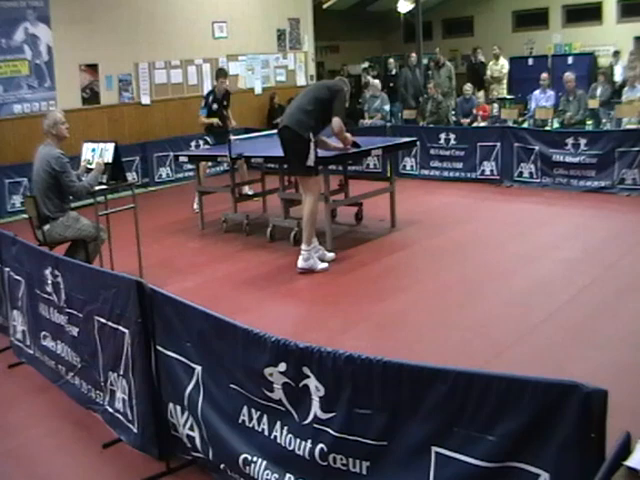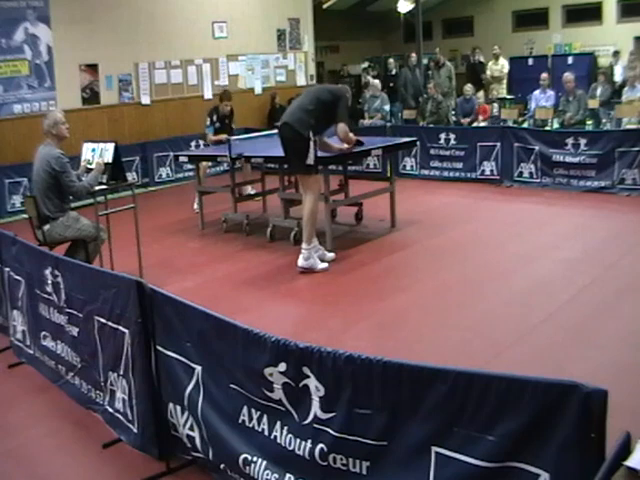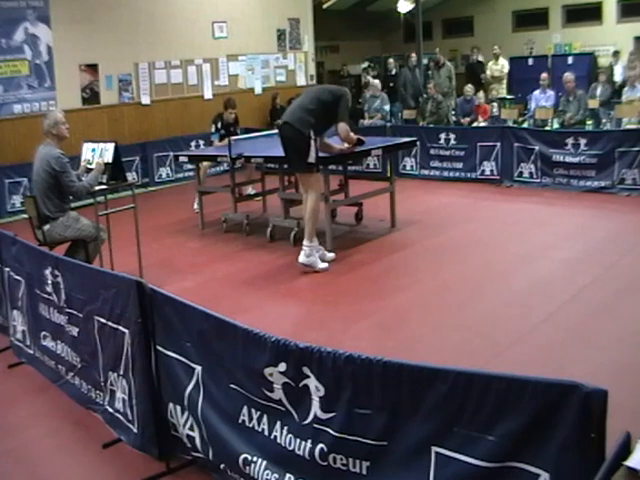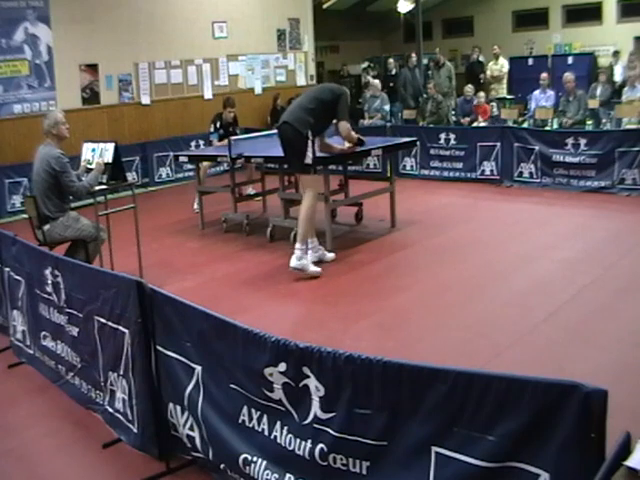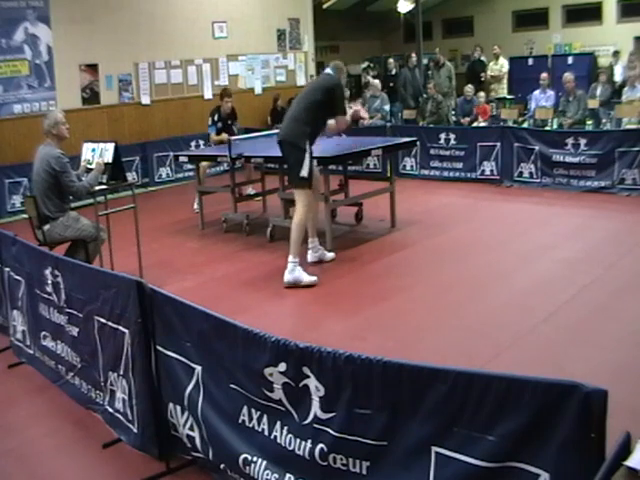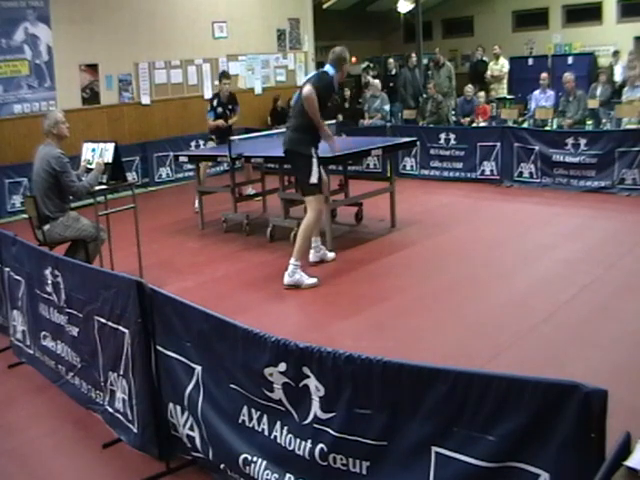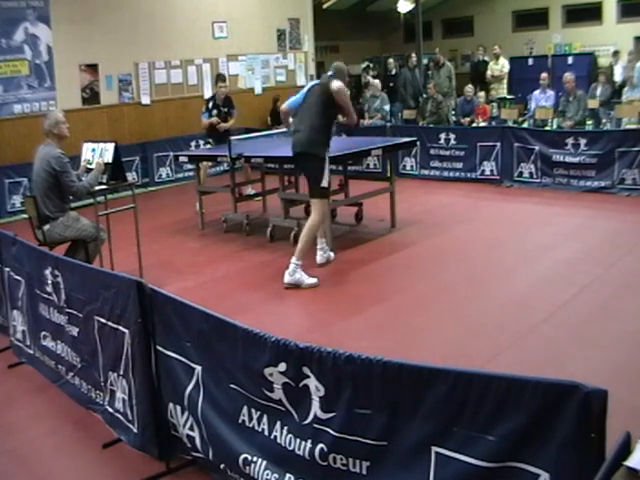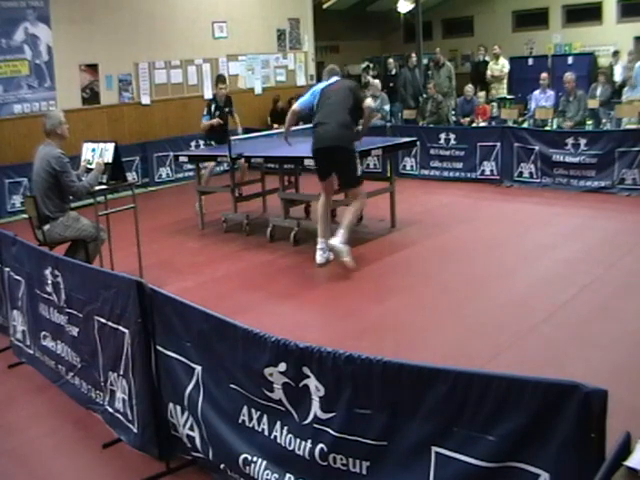
dt=0.3s
person 1, frame 1
left shoulder: (321, 90)
right shoulder: (340, 90)
left elbow: (316, 138)
right elbow: (337, 127)
left wrist: (337, 146)
right wrist: (346, 139)
left hip: (286, 129)
right hip: (299, 131)
left knee: (308, 190)
right knee: (312, 192)
left ankle: (313, 247)
right ankle: (306, 256)
person 1, frame 2
left shoulder: (324, 94)
right shoulder: (342, 95)
left elbow: (319, 142)
right elbow: (342, 133)
left wrist: (341, 148)
right wrist: (351, 139)
left hip: (287, 127)
right hip: (299, 130)
left knee: (308, 190)
right knee: (312, 190)
left ankle: (313, 247)
right ankle: (306, 255)
person 1, frame 3
left shoulder: (323, 95)
right shoulder: (342, 95)
left elbow: (320, 143)
right elbow: (343, 133)
left wrist: (341, 149)
right wrist: (353, 139)
left hip: (287, 127)
right hip: (299, 129)
left knee: (307, 190)
right knee: (314, 190)
left ankle: (314, 247)
right ankle: (307, 252)
person 1, frame 4
left shoulder: (323, 95)
right shoulder: (341, 93)
left elbow: (320, 144)
right elbow: (344, 131)
left wrist: (342, 149)
right wrist: (354, 138)
left hip: (286, 127)
right hip: (298, 129)
left knee: (309, 189)
right knee: (311, 191)
left ankle: (313, 248)
right ankle: (299, 255)
person 1, frame 5
left shoulder: (319, 82)
right shoulder: (336, 84)
left elbow: (324, 120)
right elbow: (339, 126)
left wrist: (346, 114)
right wrist: (349, 116)
left hip: (290, 136)
right hip: (297, 139)
left knee: (314, 185)
right knee: (304, 203)
left ankle: (314, 248)
right ankle: (293, 269)
person 1, frame 6
left shoulder: (319, 77)
right shoulder: (327, 79)
left elbow: (295, 103)
right elbow: (307, 94)
right wrist: (322, 128)
left hip: (296, 142)
right hip: (302, 146)
left knee: (323, 186)
right knee: (315, 209)
left ankle: (316, 249)
right ankle: (293, 271)
person 1, frame 7
left shoulder: (311, 86)
right shoulder: (337, 82)
left elbow: (285, 108)
right elbow: (338, 89)
left wrist: (288, 125)
right wrist: (351, 116)
left hip: (298, 146)
right hip: (314, 146)
left knee: (321, 194)
right knee: (319, 209)
left ankle: (323, 248)
right ankle: (294, 270)
person 1, frame 8
left shoulder: (318, 89)
right shoulder: (351, 86)
left elbow: (294, 110)
right elbow: (369, 106)
left wrist: (286, 132)
right wrist: (362, 129)
left hip: (319, 142)
right hip: (342, 141)
left knee: (327, 193)
right knee: (358, 198)
left ankle: (322, 248)
right ankle: (340, 239)
person 2, frame 1
left shoulder: (43, 151)
right shoulder: (56, 156)
right elbow: (78, 192)
left wrist: (81, 171)
right wrist: (96, 172)
left hip: (46, 220)
right hip: (55, 224)
left knee: (88, 230)
right knee: (99, 233)
person 2, frame 2
left shoulder: (43, 151)
right shoulder: (56, 156)
right elbow: (78, 192)
left wrist: (81, 172)
right wrist: (96, 172)
left hip: (45, 221)
right hip: (54, 224)
left knee: (87, 230)
right knee: (98, 233)
person 2, frame 3
left shoulder: (43, 151)
right shoulder: (56, 156)
right elbow: (77, 192)
left wrist: (81, 172)
right wrist: (96, 172)
left hip: (45, 221)
right hip: (55, 224)
left knee: (87, 231)
right knee: (98, 233)
person 2, frame 4
left shoulder: (43, 151)
right shoulder: (56, 156)
right elbow: (77, 192)
left wrist: (81, 172)
right wrist: (96, 172)
left hip: (45, 221)
right hip: (55, 224)
left knee: (87, 230)
right knee: (98, 233)
person 2, frame 5
left shoulder: (43, 151)
right shoulder: (56, 156)
right elbow: (77, 191)
left wrist: (81, 171)
right wrist: (96, 172)
left hip: (45, 220)
right hip: (55, 224)
left knee: (88, 230)
right knee: (98, 233)
person 2, frame 6
left shoulder: (43, 151)
right shoulder: (56, 156)
right elbow: (77, 192)
left wrist: (81, 171)
right wrist: (96, 172)
left hip: (45, 221)
right hip: (54, 224)
left knee: (87, 230)
right knee: (98, 233)
person 2, frame 7
left shoulder: (43, 151)
right shoulder: (56, 156)
right elbow: (77, 191)
left wrist: (81, 171)
right wrist: (96, 172)
left hip: (45, 220)
right hip: (54, 224)
left knee: (88, 230)
right knee: (98, 233)
person 2, frame 8
left shoulder: (43, 150)
right shoulder: (56, 156)
right elbow: (77, 192)
left wrist: (81, 171)
right wrist: (96, 172)
left hip: (45, 220)
right hip: (54, 224)
left knee: (87, 230)
right knee: (98, 233)
person 3, frame 1
left shoulder: (227, 94)
right shoulder: (209, 97)
right elbow: (201, 120)
left wrist: (231, 120)
right wrist: (211, 120)
left hip: (225, 134)
right hip: (211, 135)
left knee: (240, 159)
right knee: (203, 164)
left ankle: (245, 188)
right ankle: (197, 198)
person 3, frame 2
left shoulder: (230, 110)
right shoulder: (212, 114)
right elbow: (209, 139)
left wrist: (231, 132)
right wrist: (220, 137)
left hip: (228, 142)
right hip: (214, 143)
right knee: (204, 165)
left ankle: (247, 188)
right ankle: (198, 199)
person 3, frame 3
left shoulder: (235, 119)
right shoulder: (217, 121)
left elbow: (237, 136)
right elbow: (215, 144)
right wrist: (224, 143)
right knee: (205, 165)
left ankle: (248, 189)
right ankle: (198, 199)
person 3, frame 4
left shoulder: (234, 118)
right shoulder: (216, 121)
left elbow: (237, 136)
right elbow: (214, 144)
right wrist: (224, 142)
right knee: (204, 165)
left ankle: (248, 189)
right ankle: (198, 199)
person 3, frame 5
left shoulder: (232, 111)
right shoulder: (214, 114)
left elbow: (235, 128)
right elbow: (212, 138)
left wrist: (233, 133)
right wrist: (220, 137)
left hip: (229, 143)
right hip: (216, 144)
right knee: (204, 165)
left ankle: (248, 189)
right ankle: (198, 199)
person 3, frame 6
left shoulder: (233, 97)
right shoulder: (213, 100)
right elbow: (209, 125)
left wrist: (230, 121)
right wrist: (217, 123)
left hip: (230, 135)
right hip: (215, 136)
right knee: (205, 162)
left ankle: (248, 189)
right ankle: (198, 197)
person 3, frame 7
left shoulder: (229, 100)
right shoulder: (209, 103)
right elbow: (203, 125)
left wrist: (227, 125)
right wrist: (210, 121)
left hip: (227, 138)
right hip: (212, 139)
right knee: (204, 164)
left ankle: (247, 189)
person 3, frame 8
left shoulder: (228, 99)
right shoulder: (211, 105)
right elbow: (203, 127)
left wrist: (239, 126)
right wrist: (211, 122)
left hip: (226, 139)
right hip: (212, 140)
left knee: (244, 164)
right knee: (210, 166)
left ankle: (238, 190)
